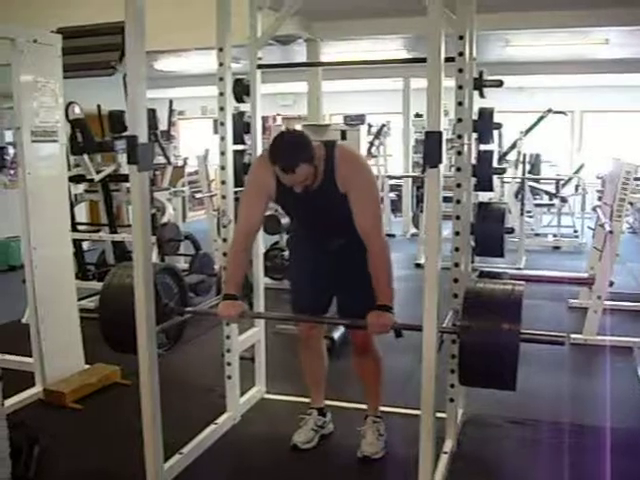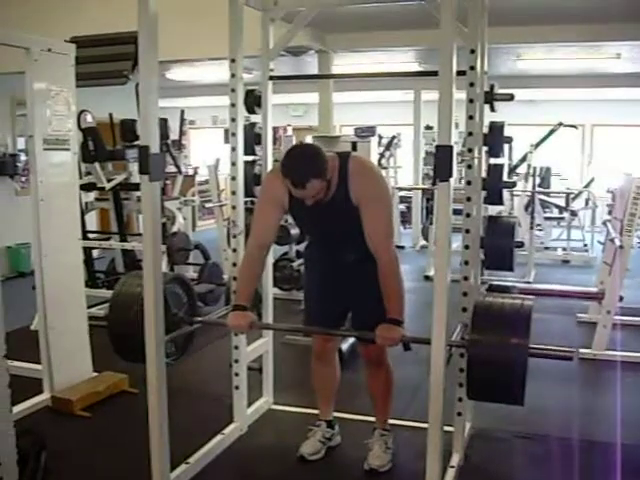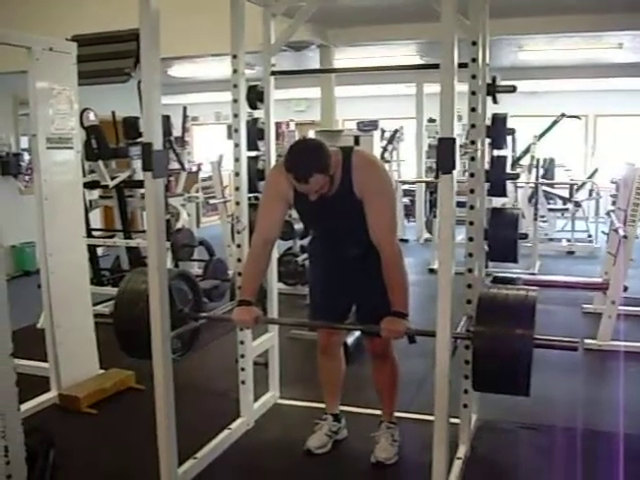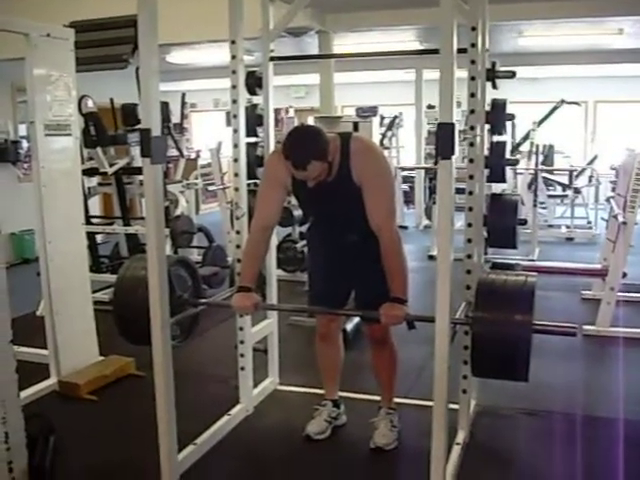
dt=1s
person 1, frame 1
left shoulder: (349, 165)
right shoulder: (262, 171)
left elbow: (374, 237)
right elbow: (244, 233)
left wrist: (384, 305)
right wrist: (231, 295)
left hip: (353, 250)
right hip: (308, 248)
left knee: (362, 338)
right knee: (308, 333)
left ankle: (374, 421)
right ankle: (318, 414)
person 1, frame 2
left shoulder: (363, 178)
right shoulder: (275, 184)
left elbow: (384, 252)
right elbow: (258, 244)
left wrist: (394, 319)
right wrist: (241, 305)
left hip: (368, 263)
right hip: (323, 261)
left knee: (374, 351)
right knee: (321, 345)
left ankle: (382, 433)
right ankle: (326, 426)
person 1, frame 3
left shoulder: (367, 171)
right shoulder: (279, 179)
left elbow: (388, 245)
right elbow: (263, 240)
left wrist: (399, 312)
right wrist: (246, 301)
left hip: (371, 257)
right hip: (327, 255)
left knee: (379, 344)
right knee: (327, 340)
left ankle: (388, 426)
right ankle: (333, 419)
person 1, frame 4
left shoulder: (365, 157)
right shoulder: (278, 164)
left elbow: (386, 230)
right elbow: (261, 226)
left wrist: (398, 298)
right wrist: (245, 287)
left hip: (370, 243)
right hip: (326, 242)
left knee: (378, 330)
right knee: (325, 326)
left ankle: (387, 412)
right ankle: (332, 405)
